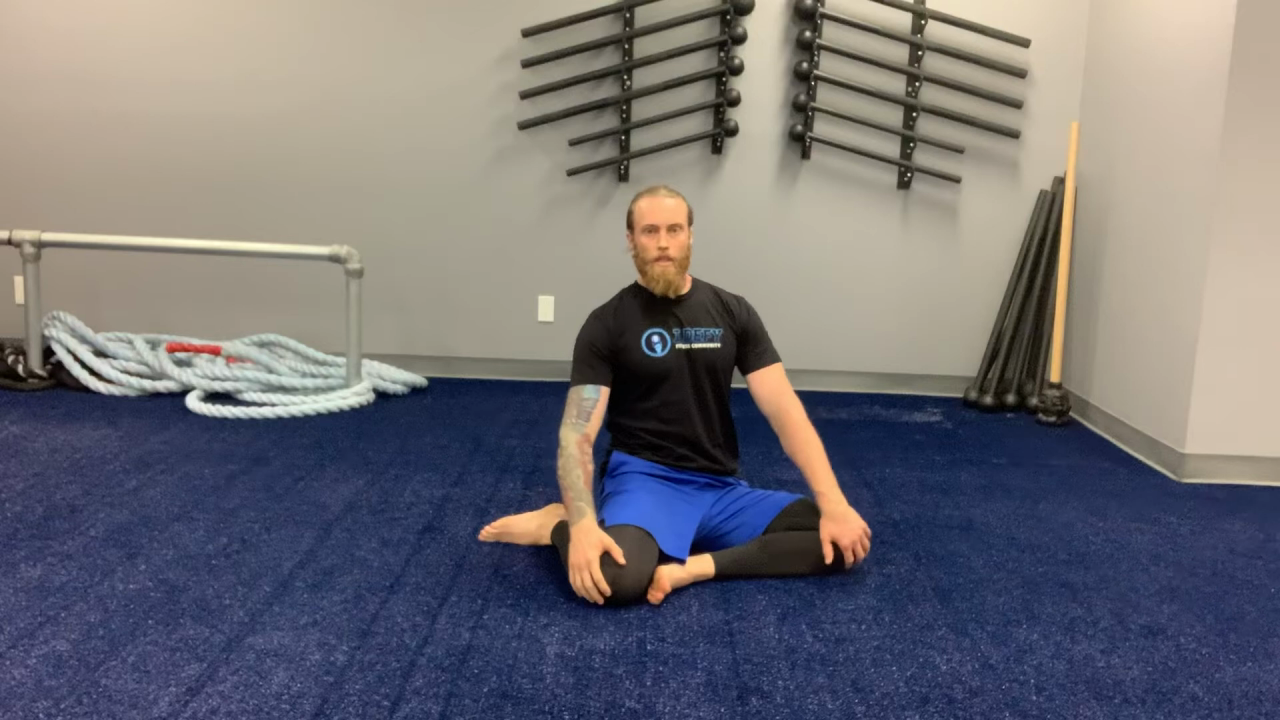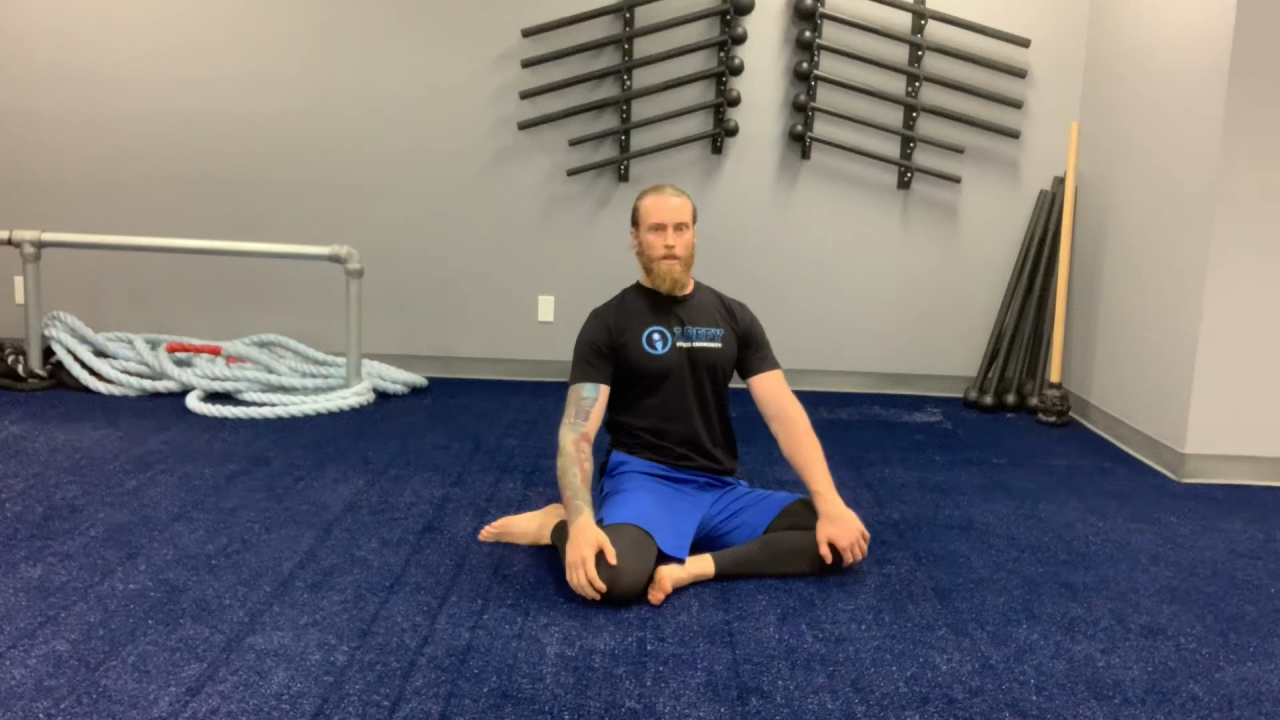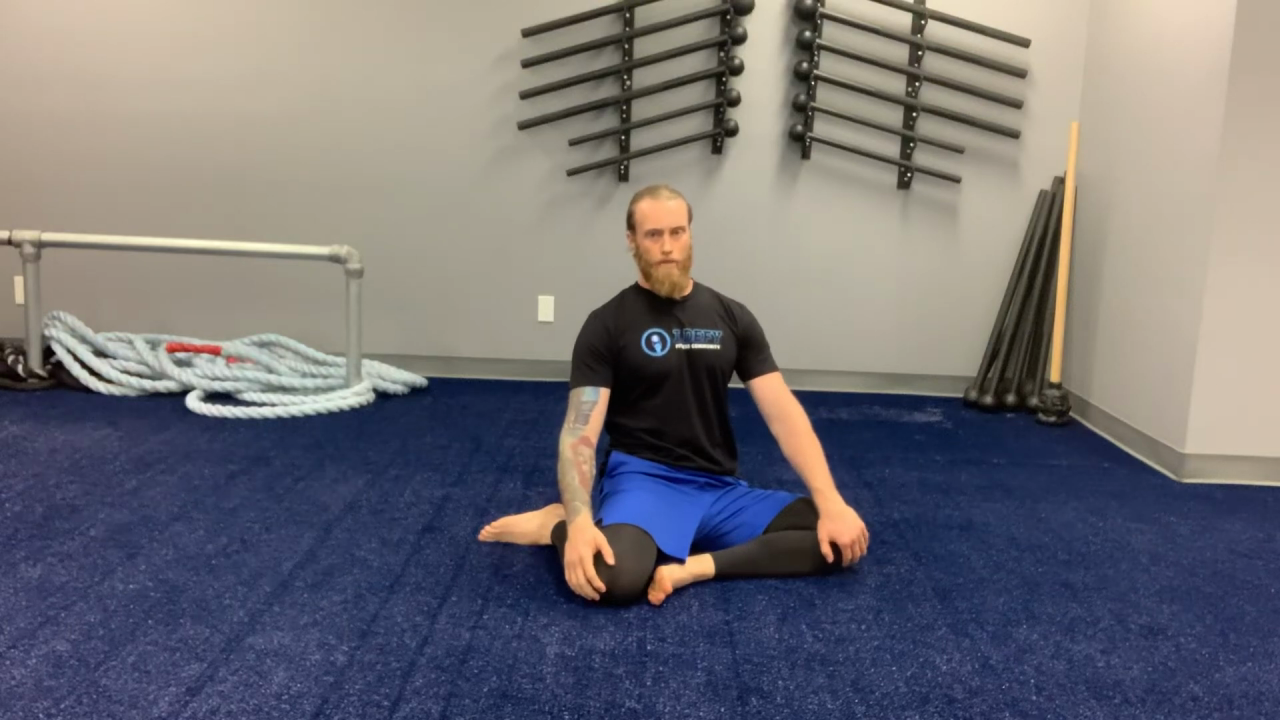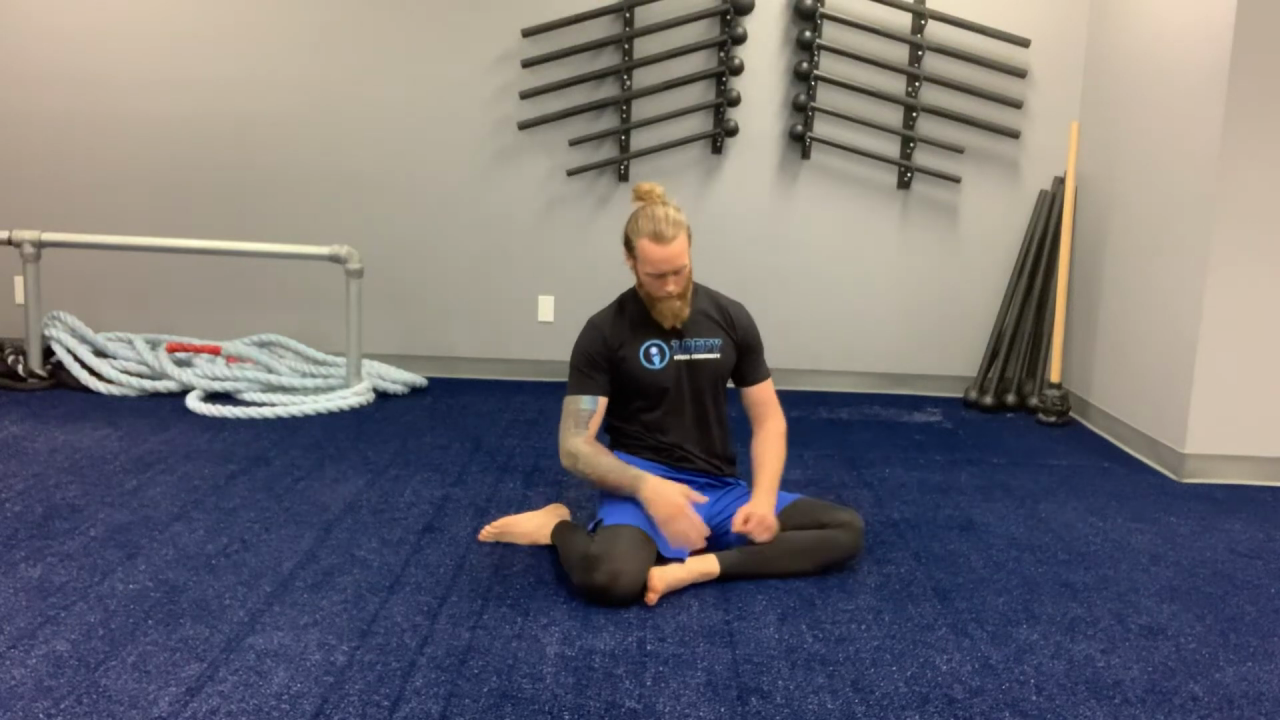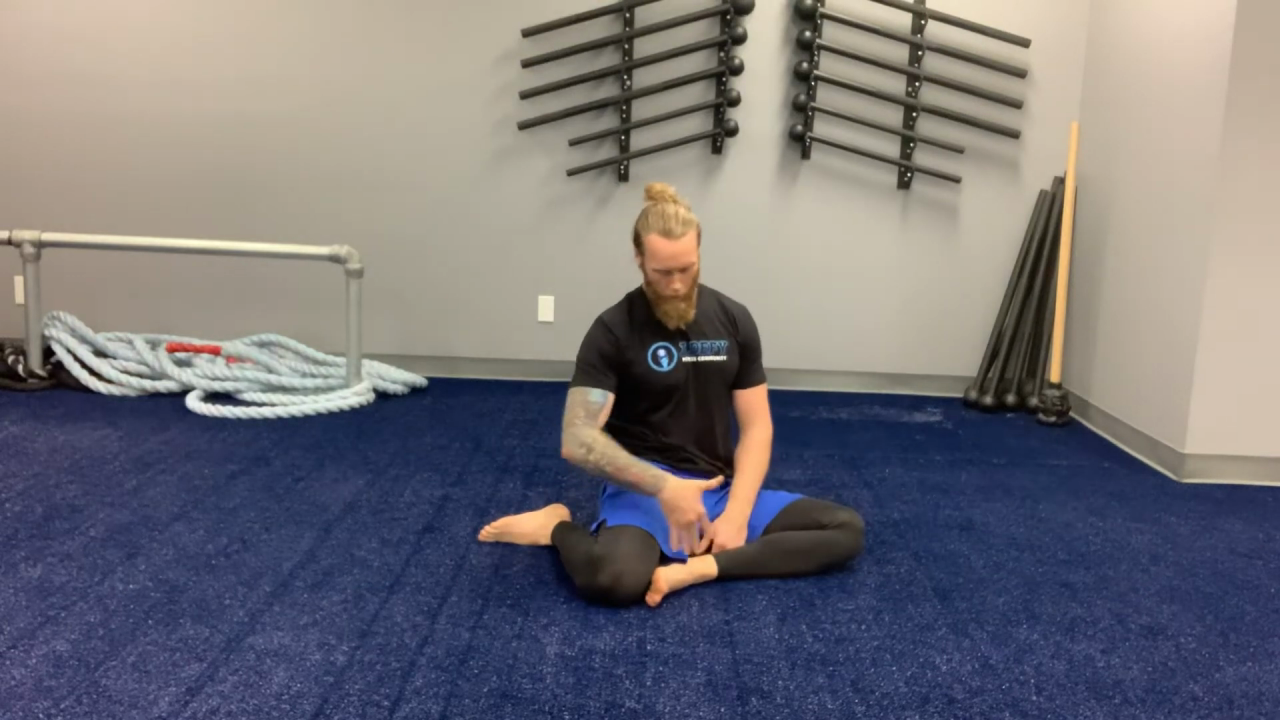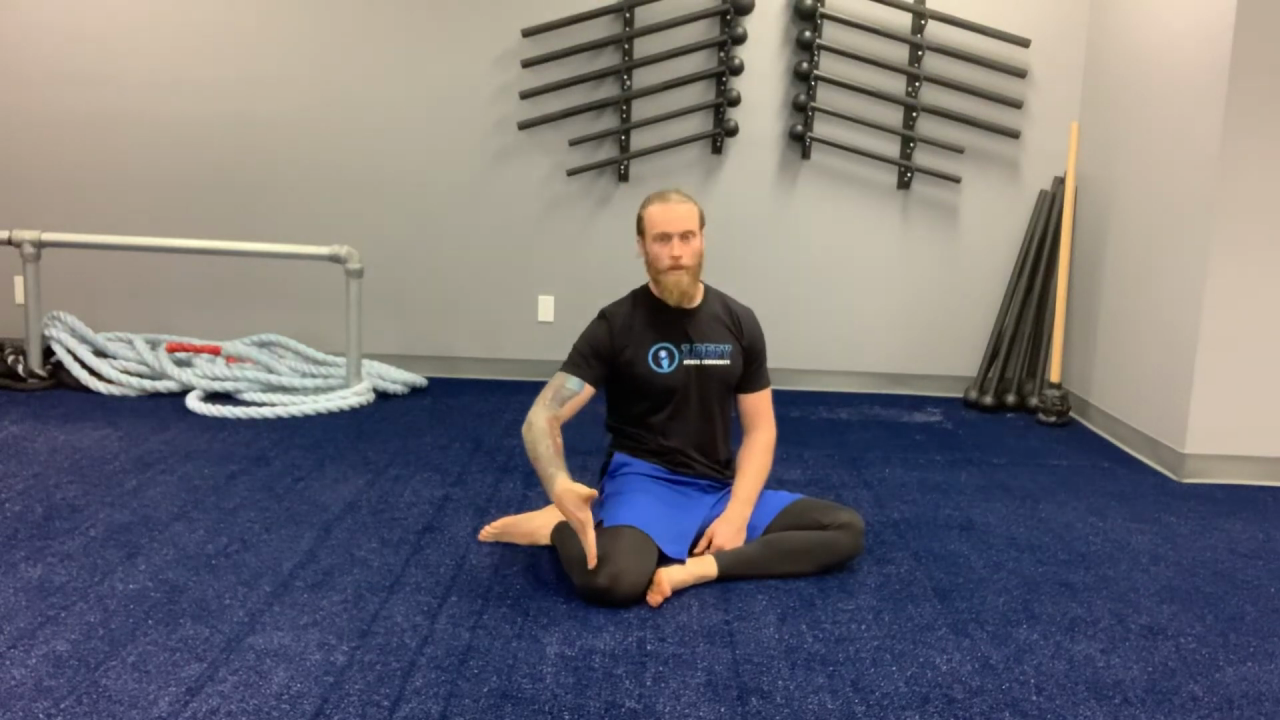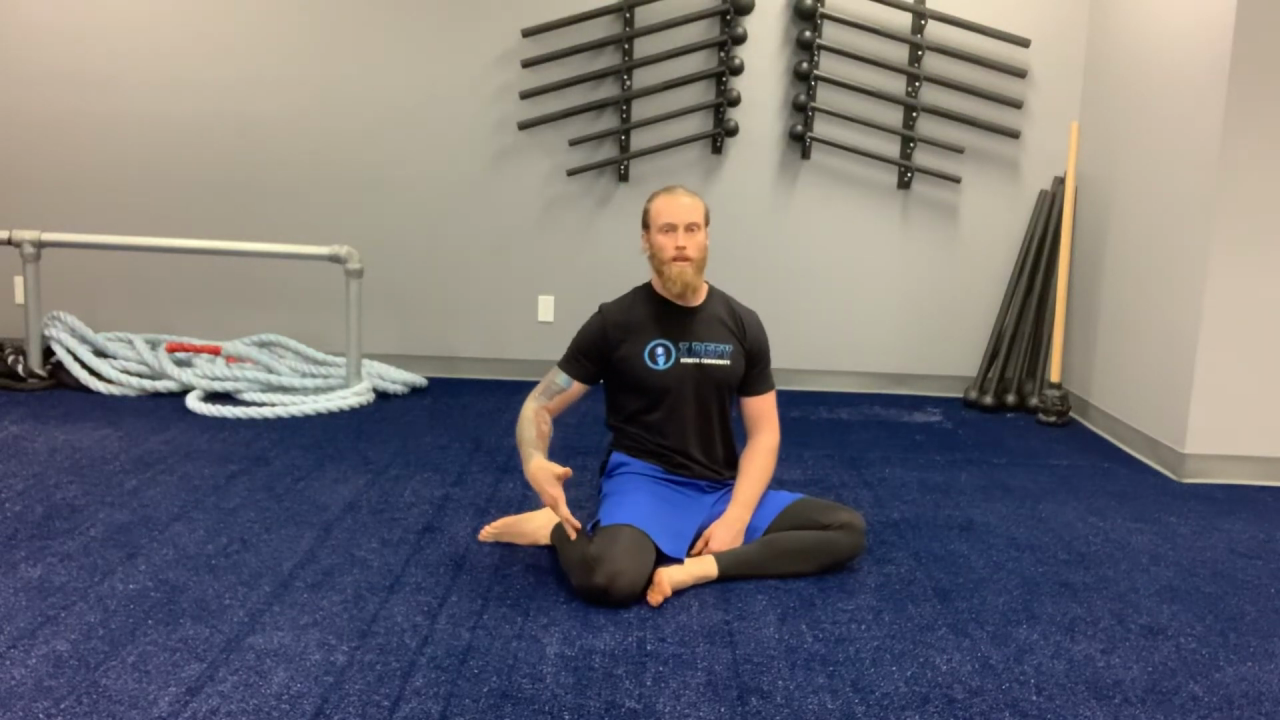
dt=0.7s
person 1, frame 1
left shoulder: (732, 312)
right shoulder: (607, 324)
left elbow: (783, 410)
right elbow: (577, 434)
left wrist: (834, 503)
right wrist: (583, 525)
left hip: (722, 489)
right hip: (644, 480)
left knee: (844, 541)
right knee: (618, 579)
left ankle: (695, 567)
right ankle: (559, 524)
person 1, frame 2
left shoulder: (732, 316)
right shoulder: (609, 322)
left elbow: (783, 413)
right elbow: (578, 430)
left wrist: (830, 504)
right wrist: (582, 522)
left hip: (721, 489)
right hip: (644, 480)
left knee: (842, 542)
right knee: (617, 578)
left ankle: (695, 567)
right ankle: (557, 524)
person 1, frame 3
left shoulder: (731, 316)
right shoulder: (607, 324)
left elbow: (783, 413)
right elbow: (580, 433)
left wrist: (831, 502)
right wrist: (580, 522)
left hip: (720, 488)
right hip: (642, 480)
left knee: (840, 541)
right knee: (616, 577)
left ankle: (694, 567)
right ankle: (557, 525)
person 1, frame 4
left shoulder: (731, 317)
right shoulder: (604, 333)
left elbow: (768, 418)
right elbow: (574, 446)
left wrist: (765, 496)
right wrist: (648, 488)
left hip: (717, 488)
right hip: (641, 486)
left knee: (847, 530)
right knee: (612, 578)
left ankle: (695, 568)
right ankle: (557, 526)
person 1, frame 5
left shoulder: (734, 320)
right shoulder: (612, 331)
left elbow: (756, 428)
right elbow: (577, 441)
left wrist: (736, 513)
right wrist: (665, 488)
left hip: (719, 491)
right hip: (645, 487)
left knee: (847, 530)
right knee: (616, 578)
left ankle: (693, 569)
right ankle: (556, 527)
person 1, frame 6
left shoulder: (738, 321)
right shoulder: (615, 326)
left elbow: (759, 430)
right elbow: (542, 418)
left wrist: (737, 513)
right wrist: (559, 487)
left hip: (721, 488)
right hip: (646, 482)
left knee: (847, 528)
right knee: (614, 579)
left ankle: (696, 568)
right ankle: (555, 527)
person 1, frame 7
left shoulder: (742, 324)
right shoulder: (614, 322)
left elbow: (764, 434)
right elbow: (540, 406)
left wrist: (736, 518)
right wrist: (534, 463)
left hip: (722, 489)
right hip: (644, 481)
left knee: (848, 529)
right knee: (611, 578)
left ankle: (696, 568)
right ankle: (558, 530)
